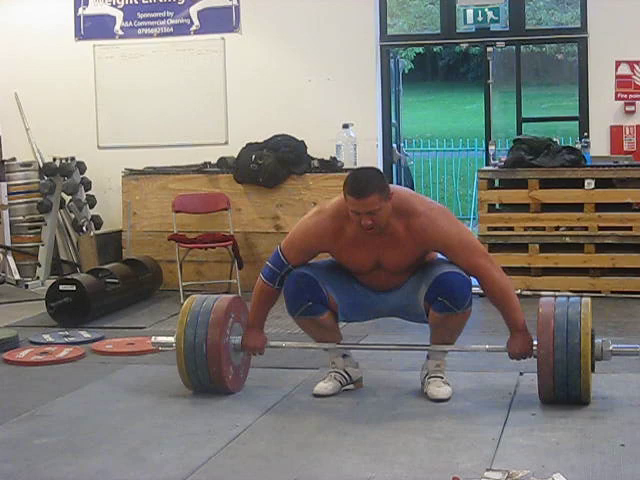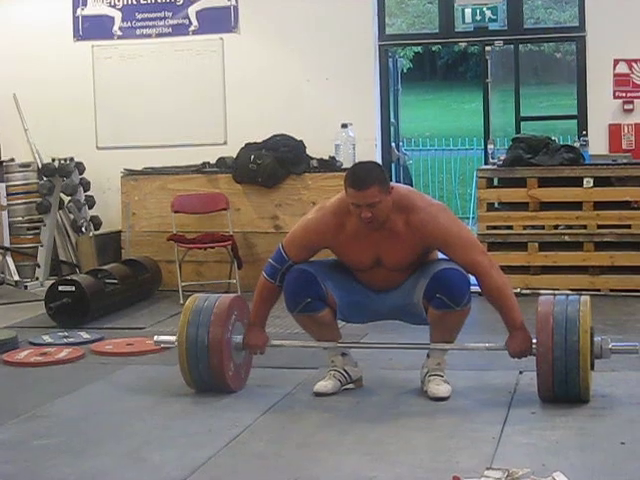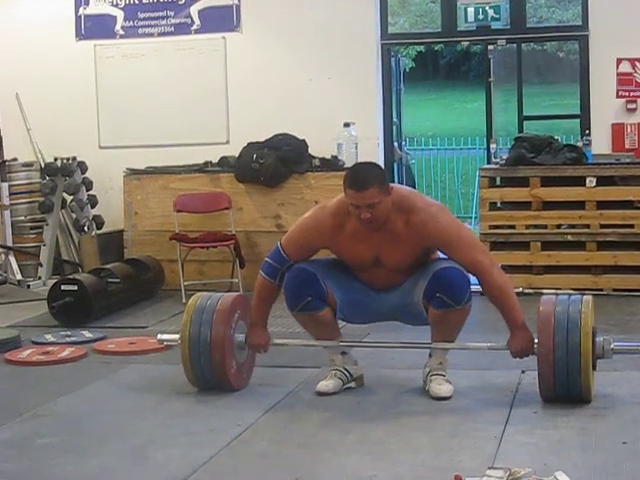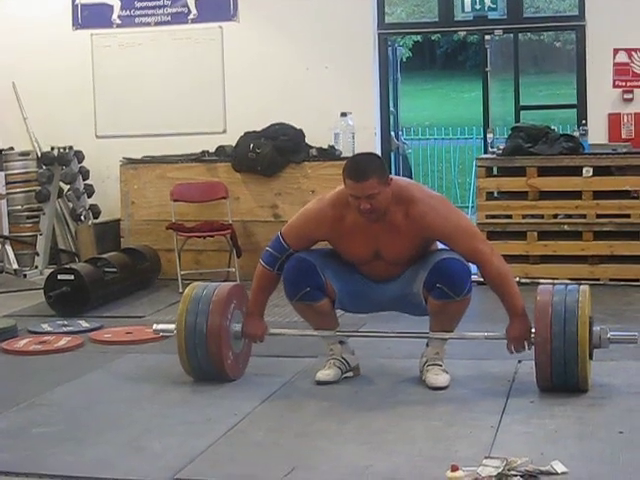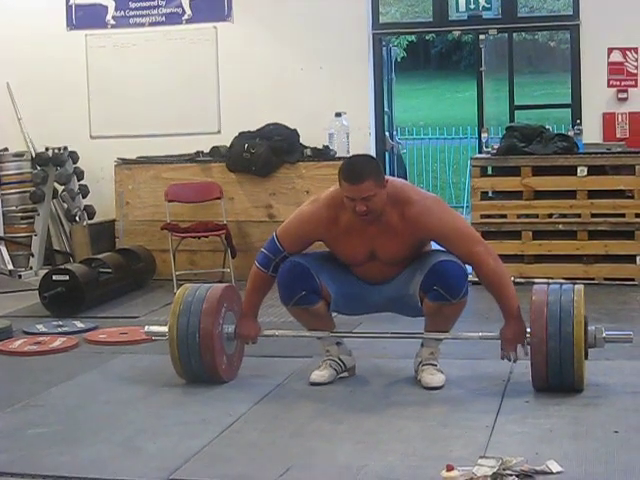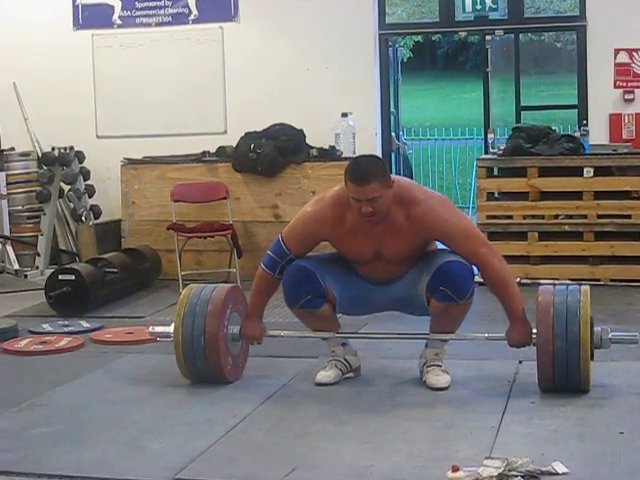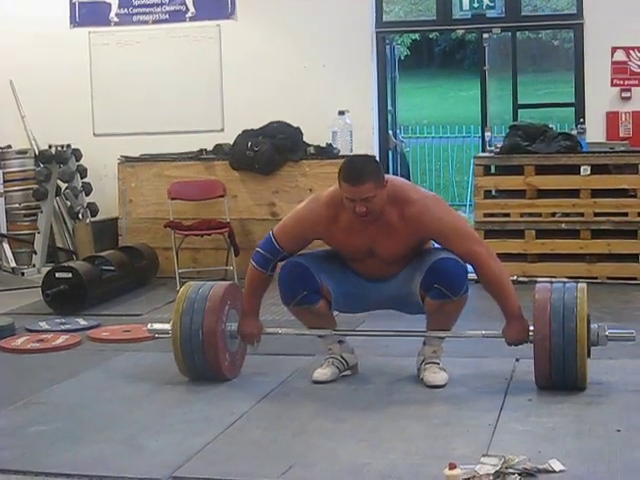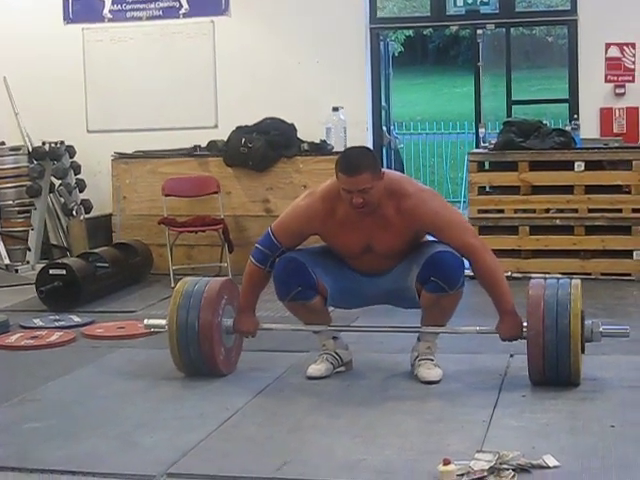
dt=0.4s
person 1, frame 1
left shoulder: (425, 218)
right shoulder: (324, 222)
left elbow: (486, 268)
right elbow: (275, 268)
left wrist: (518, 331)
right wrist: (254, 327)
left hip: (415, 288)
right hip: (358, 290)
left knee: (454, 284)
right knee: (298, 286)
left ankle: (435, 367)
right ankle: (343, 365)
person 1, frame 2
left shoulder: (424, 214)
right shoulder: (326, 219)
left elbow: (484, 267)
right elbow: (277, 266)
left wrist: (517, 330)
right wrist: (256, 326)
left hip: (414, 292)
right hip: (359, 292)
left knee: (453, 281)
right knee: (298, 284)
left ankle: (435, 366)
right ankle: (342, 364)
person 1, frame 3
left shoulder: (425, 216)
right shoulder: (325, 220)
left elbow: (485, 267)
right elbow: (274, 264)
left wrist: (518, 329)
right wrist: (257, 325)
left hip: (414, 292)
right hip: (359, 292)
left knee: (452, 280)
right knee: (298, 281)
left ankle: (437, 365)
right ankle: (343, 364)
person 1, frame 4
left shoulder: (424, 207)
right shoulder: (325, 211)
left elbow: (486, 255)
right elbow: (274, 255)
left wrist: (518, 317)
right wrist: (254, 315)
left hip: (414, 283)
right hip: (357, 284)
left knee: (454, 271)
right knee: (297, 272)
left ankle: (434, 355)
right ankle: (340, 353)
person 1, frame 5
left shoulder: (419, 208)
right shoulder: (320, 212)
left elbow: (483, 256)
right elbow: (270, 256)
left wrist: (513, 320)
right wrist: (248, 316)
left hip: (409, 284)
right hip: (351, 285)
left knee: (450, 273)
right knee: (292, 276)
left ankle: (428, 355)
right ankle: (336, 354)
person 1, frame 6
left shoulder: (425, 208)
right shoulder: (325, 211)
left elbow: (487, 257)
right elbow: (276, 258)
left wrist: (518, 320)
right wrist: (253, 317)
left hip: (414, 282)
right hip: (356, 283)
left knee: (457, 274)
right knee: (297, 280)
left ankle: (433, 355)
right ankle: (341, 354)
person 1, frame 7
left shoulder: (418, 207)
right shoulder: (319, 210)
left elbow: (481, 256)
right elbow: (266, 253)
left wrist: (514, 318)
right wrist: (249, 314)
left hip: (410, 280)
right hip: (352, 281)
left knee: (450, 271)
right knee: (292, 276)
left ankle: (431, 353)
right ankle: (339, 352)
person 1, frame 8
left shoulder: (415, 201)
right shoulder: (316, 205)
left elbow: (476, 250)
right elbow: (265, 251)
left wrist: (508, 313)
right wrist: (245, 311)
left hip: (406, 276)
right hip: (347, 276)
left knee: (447, 263)
right knee: (288, 271)
left ankle: (425, 349)
right ankle: (333, 348)
